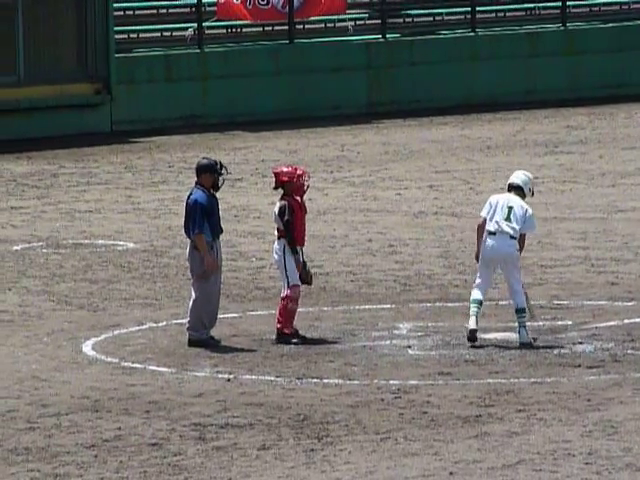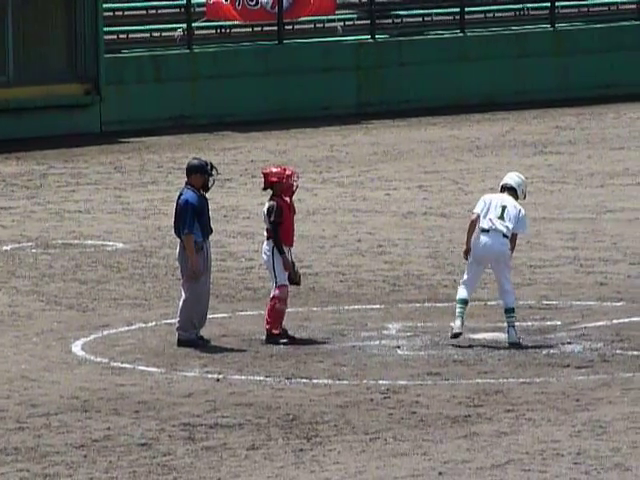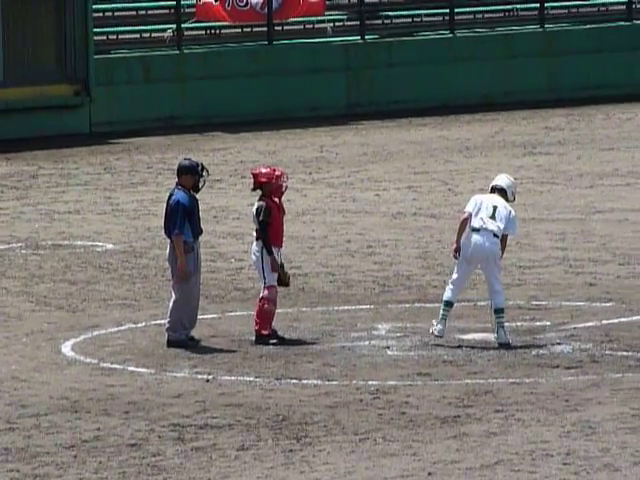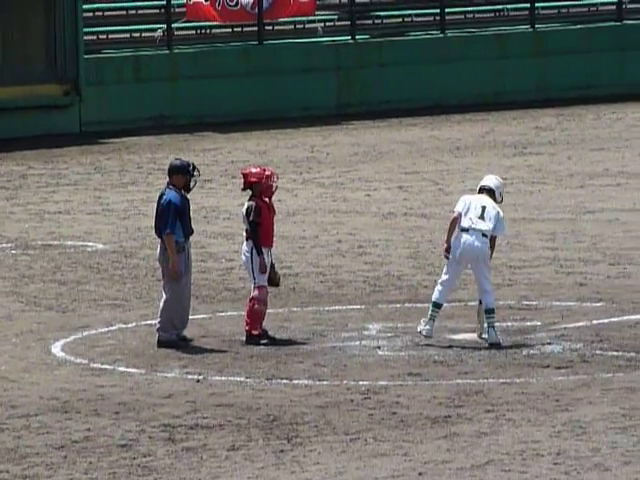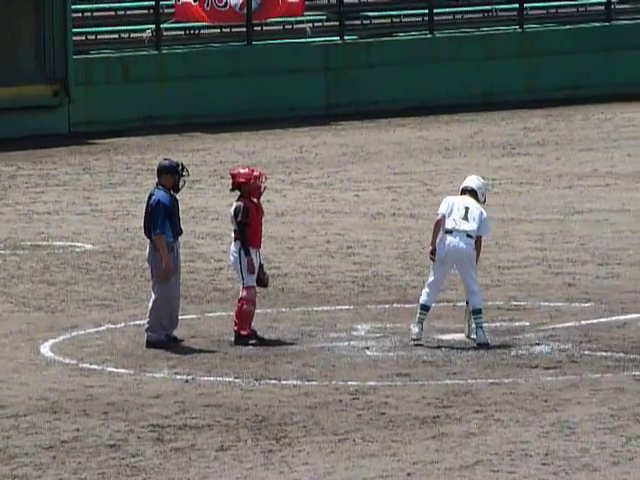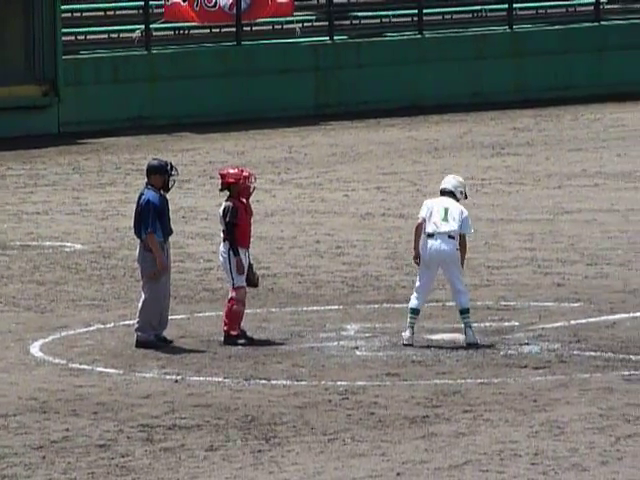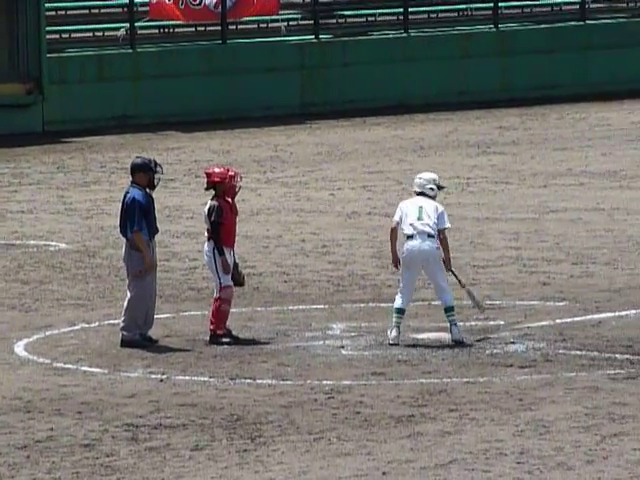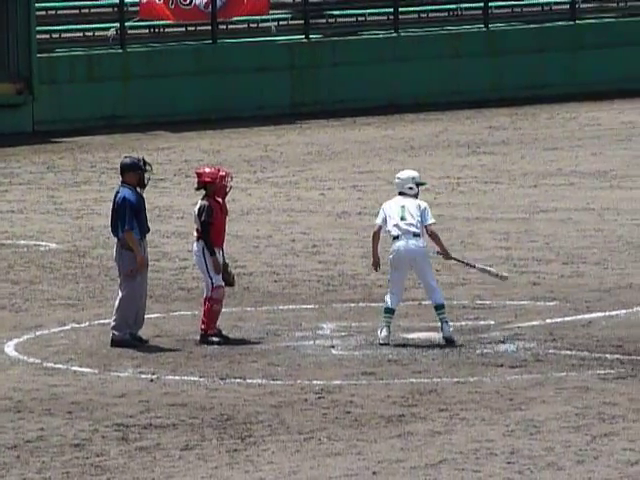
dt=0.1s
person 1, frame 1
left shoulder: (208, 195)
right shoulder: (198, 198)
right elbow: (197, 232)
right wrist: (207, 257)
left hip: (213, 246)
right hip: (203, 249)
left knee: (212, 293)
right knee: (202, 293)
left ankle: (204, 331)
right ankle: (196, 335)
person 1, frame 2
left shoulder: (197, 195)
right shoulder: (189, 198)
right elbow: (186, 232)
right wrist: (192, 258)
left hip: (202, 247)
right hip: (193, 250)
left knee: (202, 293)
right knee: (192, 293)
left ankle: (194, 332)
right ankle: (185, 335)
person 1, frame 3
left shoulder: (187, 196)
right shoulder: (180, 199)
right elbow: (176, 233)
right wrist: (181, 259)
left hip: (192, 248)
right hip: (184, 250)
left knee: (192, 293)
right knee: (182, 294)
left ankle: (184, 332)
right ankle: (175, 335)
person 1, frame 4
left shoulder: (177, 195)
right shoulder: (171, 199)
right elbow: (168, 232)
right wrist: (173, 259)
left hip: (182, 247)
right hip: (174, 250)
left knee: (183, 293)
right knee: (173, 294)
left ankle: (176, 332)
right ankle: (165, 335)
person 1, frame 5
left shoulder: (166, 195)
right shoulder: (161, 199)
right elbow: (158, 233)
right wrist: (165, 259)
left hip: (171, 247)
right hip: (163, 250)
left knee: (172, 293)
right knee: (162, 294)
left ankle: (166, 332)
right ankle: (154, 336)
person 1, frame 6
left shoulder: (156, 195)
right shoulder: (150, 198)
right elbow: (149, 232)
right wrist: (159, 257)
left hip: (161, 248)
right hip: (152, 251)
left knee: (162, 293)
right knee: (151, 294)
left ankle: (156, 333)
right ankle: (143, 336)
person 1, frame 7
left shoulder: (142, 194)
right shoulder: (136, 197)
right elbow: (135, 231)
right wrist: (147, 255)
left hip: (146, 246)
right hip: (138, 249)
left knee: (148, 293)
right knee: (137, 293)
left ankle: (141, 332)
right ankle: (129, 335)
person 1, frame 8
left shoulder: (133, 193)
right shoulder: (126, 196)
right elbow: (126, 230)
right wrist: (139, 253)
left hip: (137, 247)
right hip: (129, 249)
left knee: (139, 292)
right knee: (128, 293)
left ankle: (131, 332)
right ankle: (119, 335)
person 2, frame 1
left shoulder: (295, 202)
right shoulder: (285, 204)
right elbow: (288, 232)
left wrist: (299, 256)
right wrist: (297, 256)
left hip: (293, 250)
right hip: (285, 249)
left knee: (290, 289)
right knee: (292, 288)
left ankle: (288, 328)
right ankle: (282, 331)
person 2, frame 2
left shoulder: (284, 202)
right shoulder: (274, 205)
right elbow: (274, 233)
left wrist: (288, 256)
right wrist: (284, 256)
left hip: (283, 250)
right hip: (275, 251)
left knee: (282, 290)
right knee: (280, 289)
left ankle: (278, 328)
right ankle: (272, 332)
person 2, frame 3
left shoulder: (274, 203)
right shoulder: (263, 205)
right elbow: (263, 233)
left wrist: (277, 256)
right wrist: (272, 257)
left hip: (273, 250)
right hip: (264, 251)
left knee: (271, 290)
right knee: (269, 290)
left ankle: (267, 329)
right ankle: (261, 332)
person 2, frame 4
left shoulder: (264, 203)
right shoulder: (253, 205)
right elbow: (253, 234)
left wrist: (269, 259)
right wrist: (261, 257)
left hip: (264, 251)
right hip: (254, 252)
left knee: (262, 291)
right knee: (259, 290)
left ankle: (258, 329)
right ankle: (251, 333)
person 2, frame 5
left shoulder: (253, 204)
right shoulder: (241, 206)
right elbow: (241, 234)
left wrist: (258, 260)
right wrist: (249, 258)
left hip: (252, 251)
right hip: (242, 252)
left knee: (251, 291)
right knee: (248, 291)
left ankle: (247, 329)
right ankle: (240, 333)
person 2, frame 6
left shoulder: (242, 204)
right shoulder: (230, 206)
right elbow: (230, 234)
left wrist: (246, 258)
right wrist: (237, 258)
left hip: (241, 251)
right hip: (231, 252)
left knee: (239, 291)
right knee: (238, 291)
left ankle: (236, 329)
right ankle: (230, 333)
person 2, frame 7
left shoulder: (227, 203)
right shoulder: (215, 205)
right elbow: (215, 234)
left wrist: (231, 257)
right wrist: (223, 257)
left hip: (226, 251)
right hip: (216, 251)
left knee: (224, 290)
right knee: (225, 290)
left ankle: (222, 329)
right ankle: (216, 332)
person 2, frame 8
left shoulder: (217, 204)
right shoulder: (206, 205)
right elbow: (205, 234)
left wrist: (222, 257)
right wrist: (214, 257)
left hip: (214, 251)
right hip: (205, 251)
left knee: (213, 290)
right knee: (217, 289)
left ankle: (212, 329)
right ankle: (206, 332)
person 3, frame 1
left shoulder: (495, 199)
right shoulder: (526, 209)
left elbow: (481, 224)
right elbow: (522, 239)
left wrist: (478, 247)
right wrist: (516, 256)
left hip: (489, 244)
right hip: (510, 247)
left knee: (480, 286)
right knee: (517, 291)
left ankle: (473, 319)
right ankle: (523, 333)
person 3, frame 2
left shoulder: (488, 198)
right shoulder: (519, 209)
left elbow: (474, 220)
right elbow: (515, 239)
left wrist: (467, 243)
right wrist: (508, 258)
left hip: (481, 243)
right hip: (502, 246)
left knee: (467, 284)
right knee: (507, 290)
left ankle: (458, 322)
right ankle: (512, 333)
person 3, frame 3
left shoulder: (478, 198)
right shoulder: (509, 210)
left elbow: (465, 218)
right elbow: (504, 240)
left wrist: (457, 242)
right wrist: (497, 260)
left hip: (472, 242)
right hip: (493, 246)
left knee: (455, 284)
right knee: (496, 290)
left ankle: (441, 324)
right ankle: (501, 333)
person 3, frame 4
left shoulder: (467, 199)
right shoulder: (497, 211)
left elbow: (455, 218)
right elbow: (493, 241)
left wrist: (447, 242)
right wrist: (487, 262)
left hip: (461, 243)
right hip: (482, 246)
left knee: (444, 285)
right knee: (486, 290)
left ankle: (428, 325)
right ankle: (491, 333)
person 3, frame 5
left shoulder: (450, 200)
right shoulder: (481, 211)
left elbow: (439, 219)
right elbow: (478, 241)
left wrist: (432, 244)
right wrist: (474, 263)
left hip: (446, 244)
right hip: (467, 246)
left knee: (431, 287)
right knee: (473, 291)
left ankle: (418, 328)
right ankle: (479, 333)
person 3, frame 6
left shoulder: (430, 202)
right shoulder: (461, 210)
left elbow: (419, 224)
right elbow: (462, 239)
left wrist: (416, 249)
right wrist: (461, 264)
left hip: (429, 247)
right hip: (450, 249)
left knee: (420, 291)
right knee: (460, 292)
left ankle: (409, 332)
right ankle: (469, 333)
person 3, frame 7
left shoulder: (405, 204)
right shoulder: (437, 206)
left elbow: (394, 228)
right elbow: (442, 236)
left wrist: (394, 253)
right wrist: (447, 259)
left hip: (410, 247)
right hip: (431, 247)
left knee: (404, 291)
right knee: (443, 289)
left ankle: (395, 332)
right ankle: (454, 330)
person 3, frame 8
left shoulder: (388, 205)
right shoulder: (420, 204)
left elbow: (376, 231)
right elbow: (431, 231)
left wrist: (375, 255)
right wrist: (444, 250)
left hip: (398, 248)
right hip: (418, 246)
left knee: (394, 291)
right knee: (432, 287)
left ankle: (384, 332)
right ankle: (446, 328)
